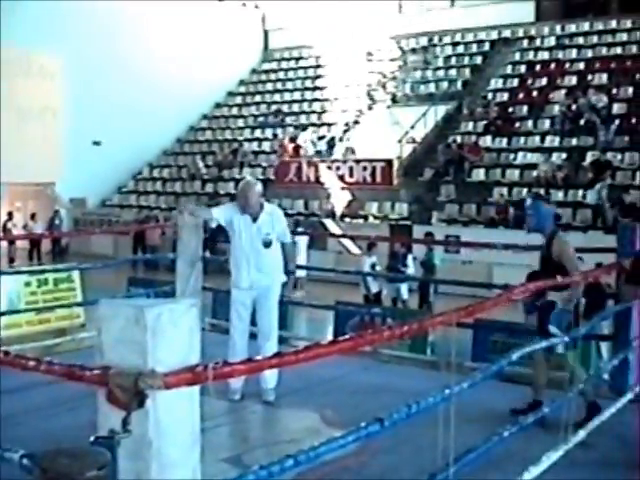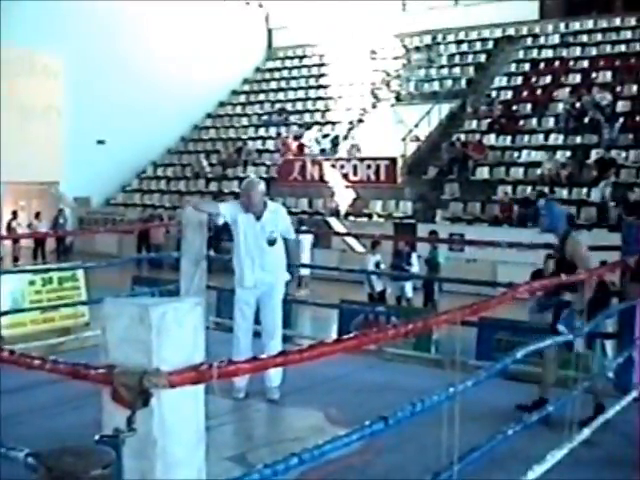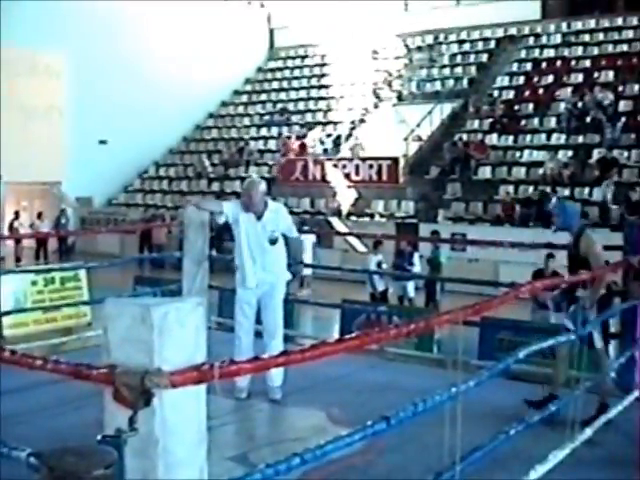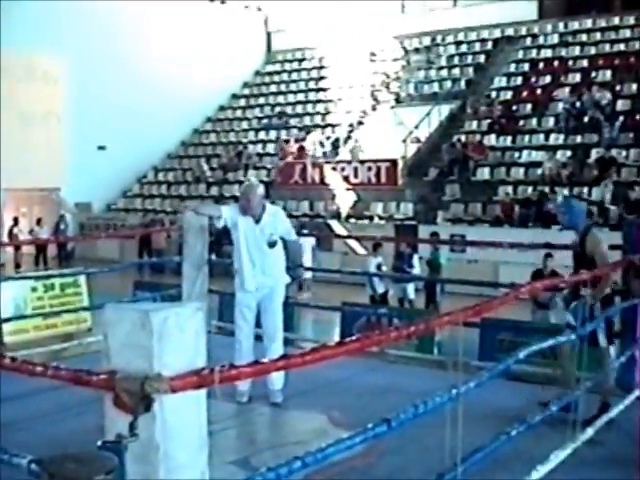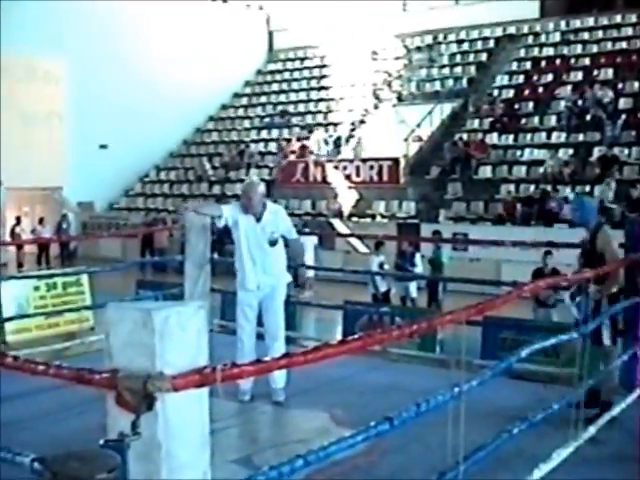
dt=0.1s
person 1, frame 1
left shoulder: (559, 242)
right shoulder: (548, 241)
left wrist: (569, 307)
right wrist: (539, 299)
left hip: (561, 306)
right hip: (550, 303)
left knee: (567, 360)
right knee: (538, 354)
left ankle: (592, 405)
right ankle: (536, 401)
person 1, frame 2
left shoulder: (573, 242)
right shoulder: (562, 241)
left wrist: (578, 307)
left hip: (578, 306)
right knee: (550, 353)
left ankle: (599, 407)
right ankle: (542, 400)
person 1, frame 3
left shoulder: (587, 239)
right shoulder: (575, 238)
left elbow: (602, 275)
left wrist: (588, 302)
right wrist: (565, 293)
left hip: (590, 303)
right hip: (578, 301)
left knee: (598, 354)
right knee: (562, 349)
left ankle: (603, 406)
right ankle: (553, 396)
person 1, frame 4
left shoulder: (592, 238)
right shoulder: (580, 236)
left elbow: (607, 275)
left wrist: (592, 299)
right wrist: (572, 293)
left hip: (597, 303)
right hip: (585, 300)
left knee: (602, 354)
right knee: (567, 349)
left ankle: (605, 406)
person 1, frame 5
left shoulder: (603, 235)
right shoulder: (591, 234)
left elbow: (616, 273)
left wrist: (598, 294)
right wrist: (588, 290)
left hip: (604, 300)
right hip: (595, 298)
left knee: (606, 351)
right knee: (590, 346)
left ankle: (606, 403)
right ankle: (594, 394)
person 2, frame 1
left shoulder: (275, 214)
right shoulder: (232, 211)
left elbow: (287, 242)
right elbow: (209, 213)
left wrist: (291, 270)
right wrist: (191, 210)
left hip: (268, 283)
right hip: (241, 283)
left knee: (268, 334)
right knee: (238, 334)
left ankle: (268, 386)
right ankle: (235, 384)
person 2, frame 2
left shoulder: (278, 212)
right shoulder: (235, 210)
left elbow: (291, 239)
right elbow: (215, 207)
left wrist: (294, 266)
right wrist: (194, 203)
left hip: (272, 282)
right hip: (245, 281)
left knee: (272, 332)
right knee: (241, 332)
left ankle: (272, 383)
right ankle: (239, 382)
person 2, frame 3
left shoulder: (279, 212)
right shoulder: (237, 209)
left elbow: (292, 237)
right elbow: (217, 206)
left wrist: (297, 263)
right wrist: (196, 202)
left hip: (274, 281)
right hip: (246, 281)
left knee: (274, 331)
right knee: (243, 332)
left ankle: (275, 383)
right ankle: (241, 382)
person 2, frame 4
left shoulder: (278, 215)
right shoulder: (235, 213)
left elbow: (291, 240)
right elbow: (214, 210)
right wrist: (195, 207)
left hip: (273, 285)
right hip: (245, 285)
left knee: (273, 336)
right knee: (243, 336)
left ankle: (275, 387)
right ankle: (242, 386)
person 2, frame 5
left shoulder: (278, 213)
right shoulder: (236, 212)
left elbow: (293, 239)
right elbow: (218, 210)
left wrist: (300, 266)
left hip: (275, 283)
right hip: (248, 283)
left knee: (275, 334)
right knee: (245, 335)
left ankle: (278, 385)
right ankle: (245, 385)
